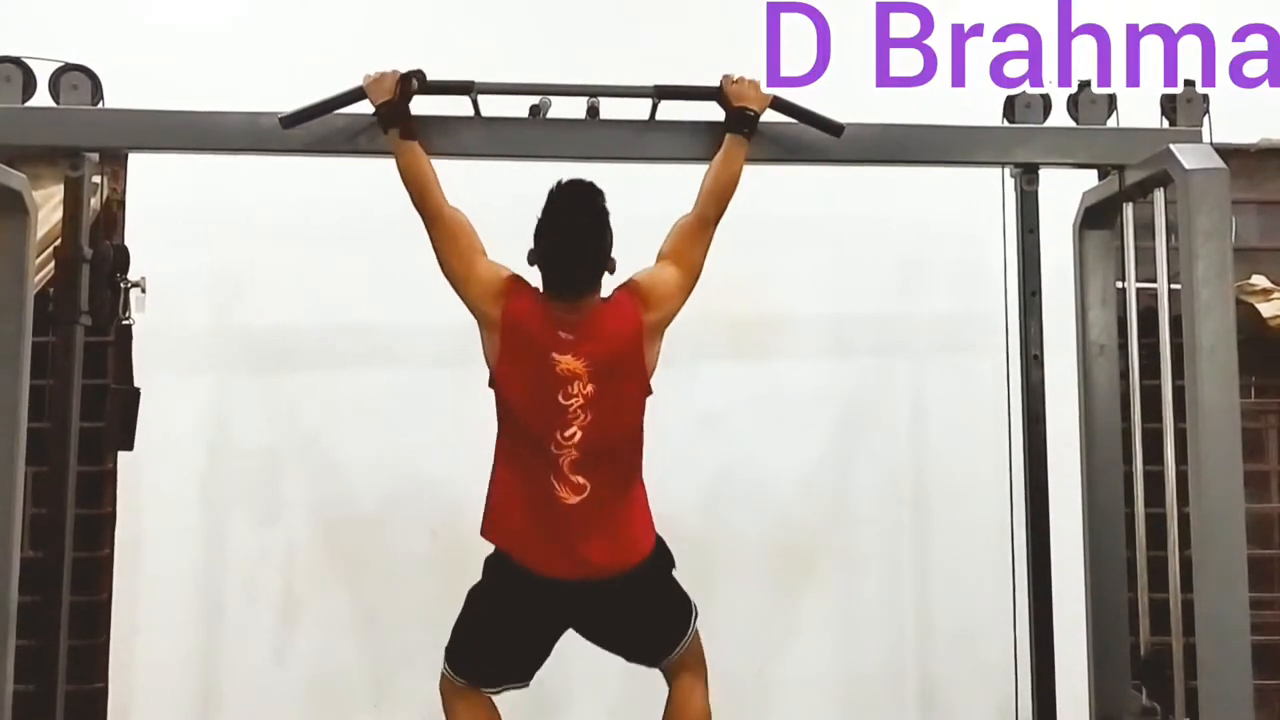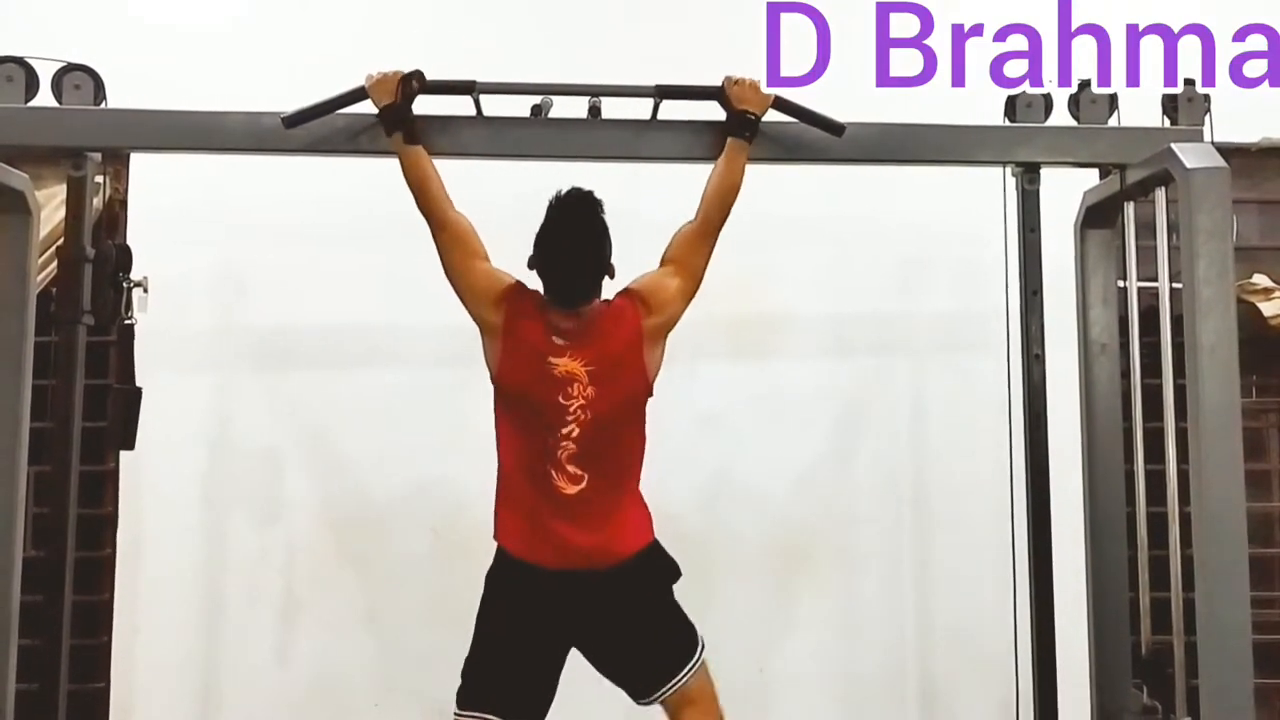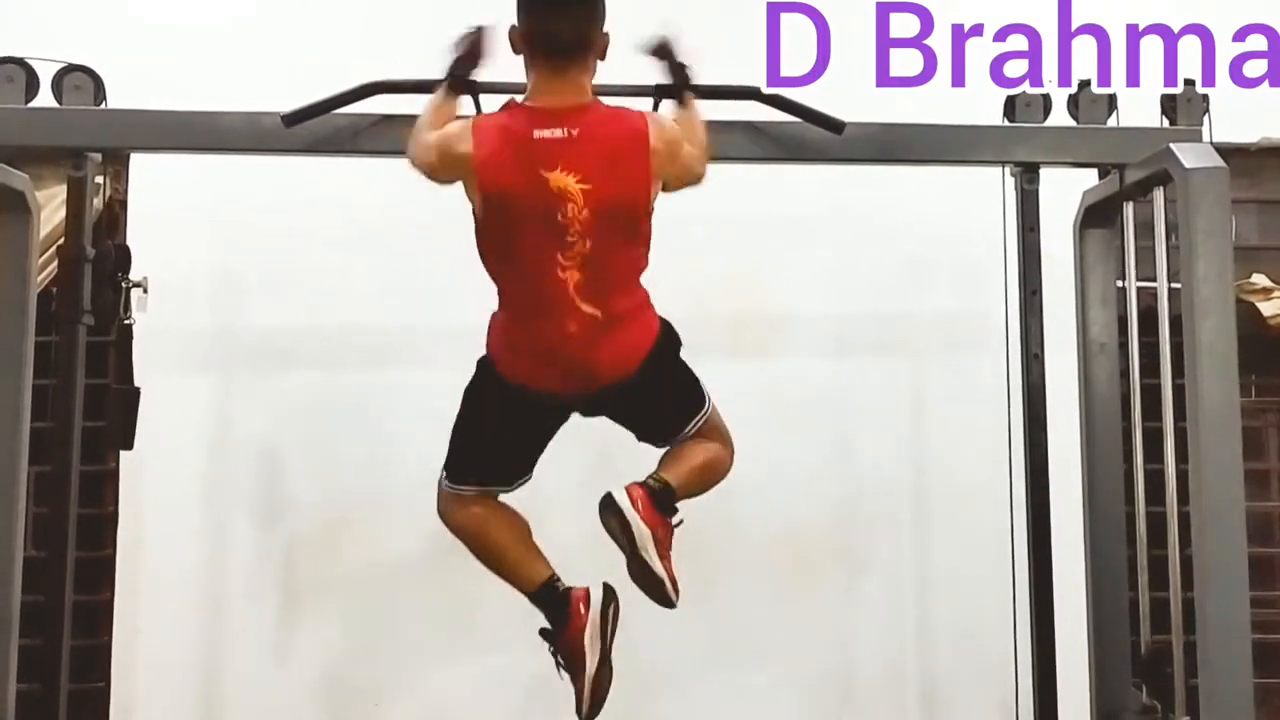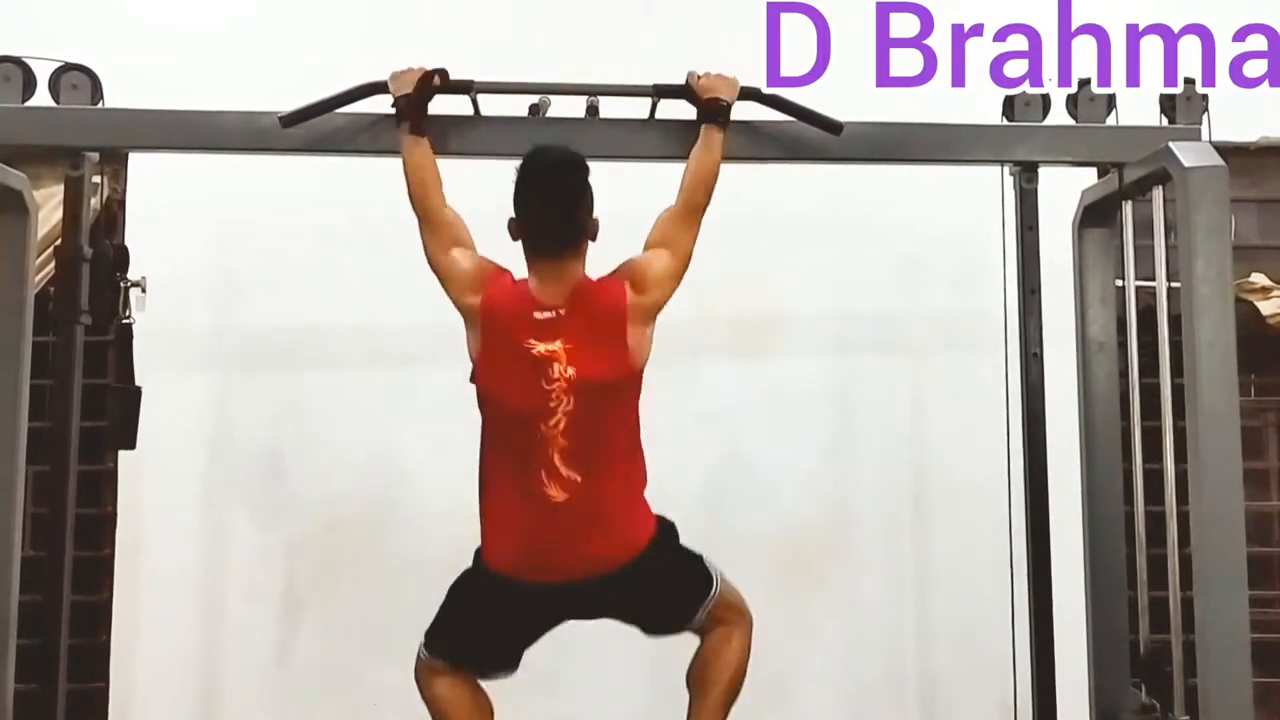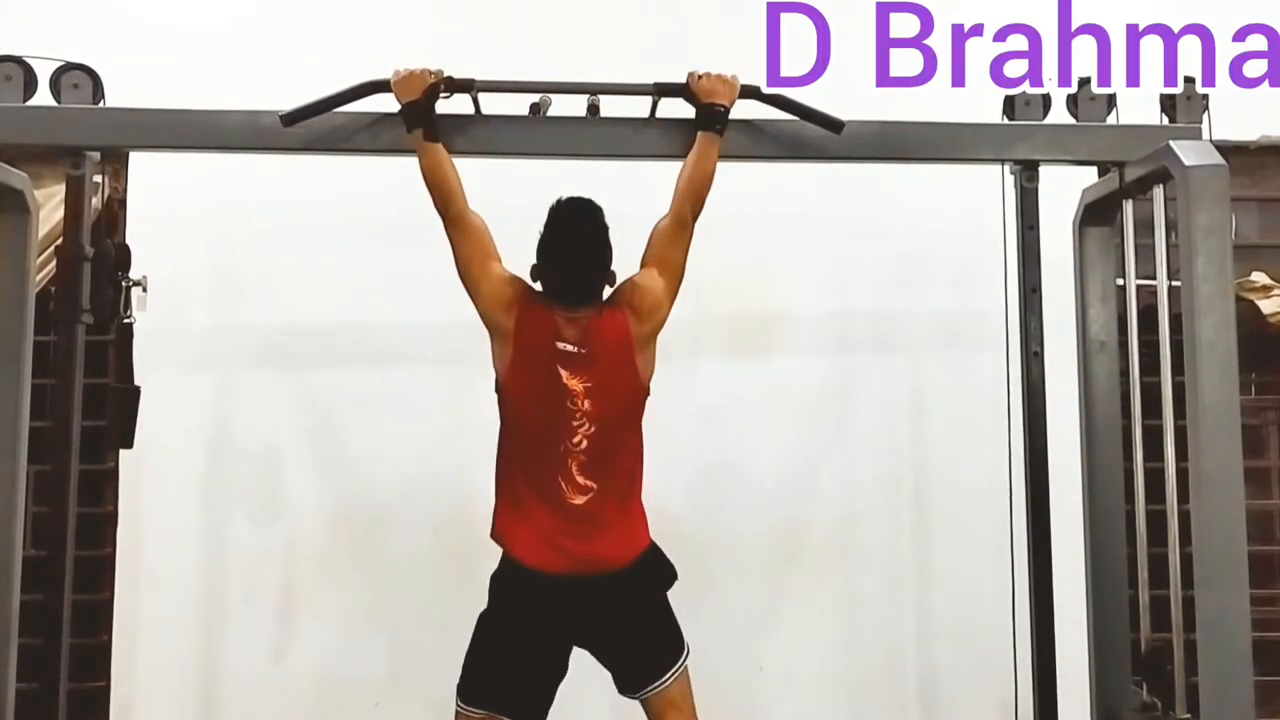
dt=0.4s
person 1, frame 1
left shoulder: (500, 312)
right shoulder: (644, 314)
left elbow: (434, 208)
right elbow: (705, 214)
left wrist: (395, 118)
right wrist: (741, 121)
left hip: (523, 569)
right hip: (626, 567)
person 1, frame 2
left shoulder: (502, 320)
right shoulder: (643, 322)
left elbow: (441, 216)
right elbow: (707, 224)
left wrist: (398, 122)
right wrist: (740, 127)
left hip: (525, 575)
right hip: (625, 571)
person 1, frame 3
left shoulder: (479, 145)
right shoulder: (643, 139)
left elbow: (422, 151)
right elbow: (695, 162)
left wrist: (454, 78)
right wrist: (682, 85)
left hip: (522, 370)
right hip: (629, 358)
left knee: (462, 500)
right knee: (713, 444)
left ankle: (564, 608)
right ankle: (651, 500)
person 1, frame 4
left shoulder: (481, 300)
right shoulder: (632, 302)
left elbow: (428, 208)
right elbow: (689, 205)
left wrist: (412, 111)
right wrist: (713, 111)
left hip: (514, 570)
right hip: (625, 558)
right knee: (731, 619)
person 1, frame 5
left shoulder: (510, 324)
right shoulder: (637, 325)
left elbow: (456, 215)
right elbow: (682, 218)
left wrist: (419, 118)
right wrist: (712, 118)
left hip: (530, 581)
right hip: (624, 576)
